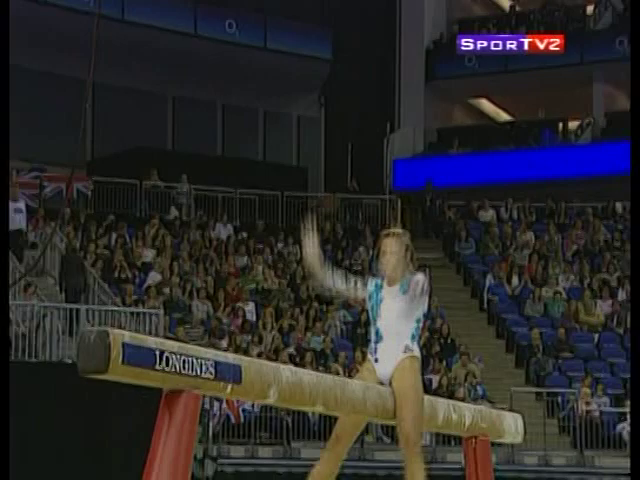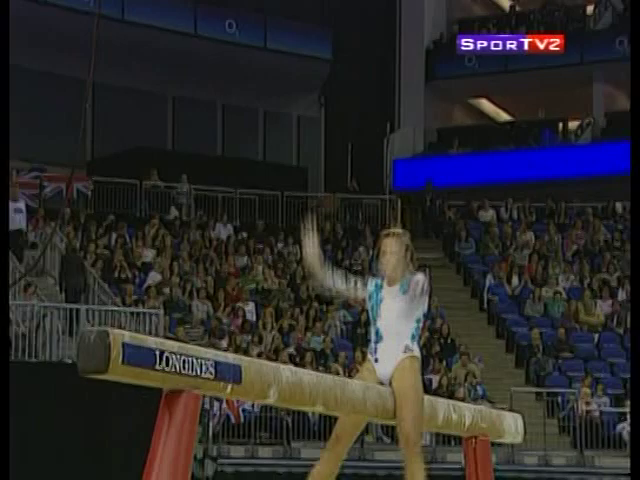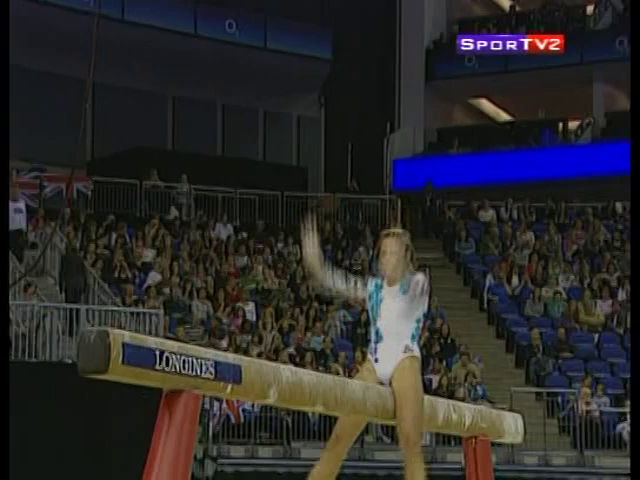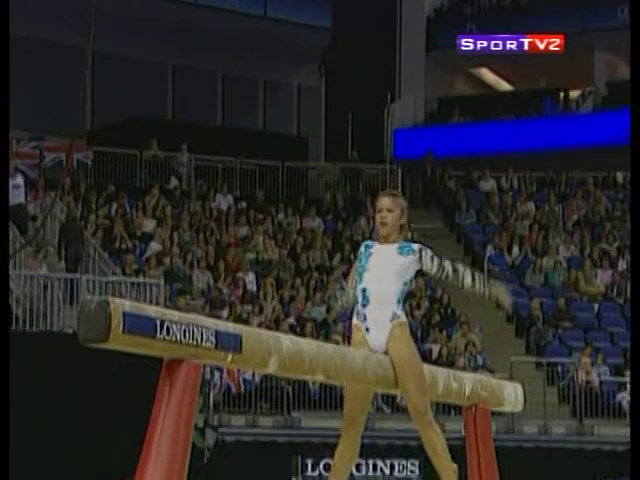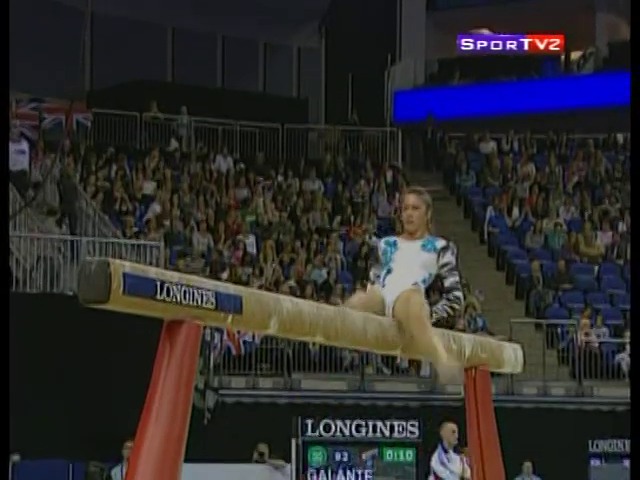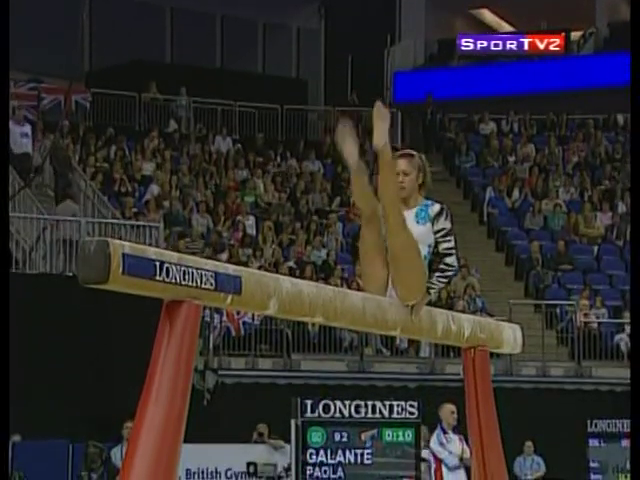
dt=0.5s
person 1, frame 1
left shoulder: (418, 283)
right shoulder: (372, 286)
left elbow: (415, 287)
right elbow: (339, 282)
left wrist: (398, 271)
right wrist: (315, 262)
left hip: (405, 362)
right hip: (374, 364)
left knee: (410, 442)
right knee: (339, 436)
person 1, frame 2
left shoulder: (418, 283)
right shoulder: (372, 286)
left elbow: (416, 286)
right elbow: (340, 283)
left wrist: (397, 271)
right wrist: (315, 262)
left hip: (405, 361)
right hip: (373, 364)
left knee: (410, 442)
right knee: (339, 437)
person 1, frame 3
left shoulder: (418, 282)
right shoulder: (372, 286)
left elbow: (413, 286)
right elbow: (337, 282)
left wrist: (397, 272)
right wrist: (314, 262)
left hip: (405, 362)
right hip: (374, 364)
left knee: (411, 443)
right knee: (338, 439)
person 1, frame 4
left shoulder: (414, 251)
right shoulder: (366, 247)
left hip: (394, 328)
right hip: (361, 331)
left knee: (422, 414)
right knee: (351, 420)
person 1, frame 5
left shoulder: (440, 246)
right shoulder: (385, 244)
left elbow: (456, 295)
left wrist: (429, 316)
right wrist: (372, 292)
left hip: (408, 294)
right hip: (378, 294)
left knee: (413, 315)
right knee: (352, 308)
left ankle: (442, 361)
person 1, frame 6
left shoulder: (435, 211)
left elbow: (449, 261)
left wrist: (427, 293)
left hip: (410, 288)
right hip: (377, 287)
left knee: (392, 215)
right knee: (371, 214)
